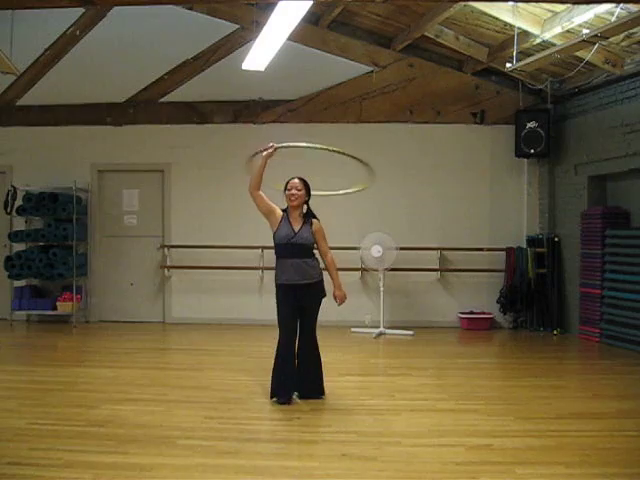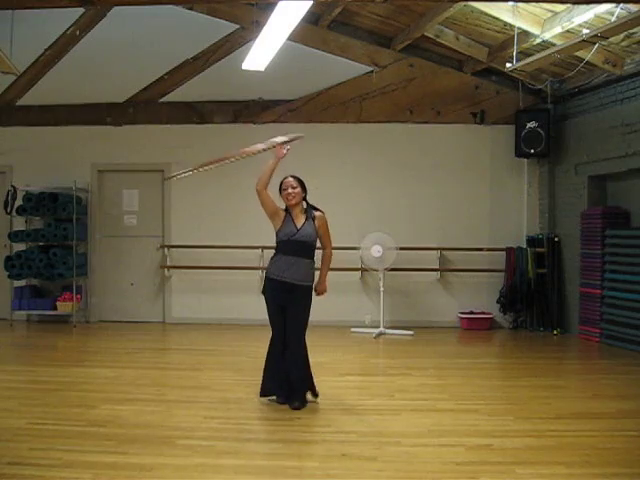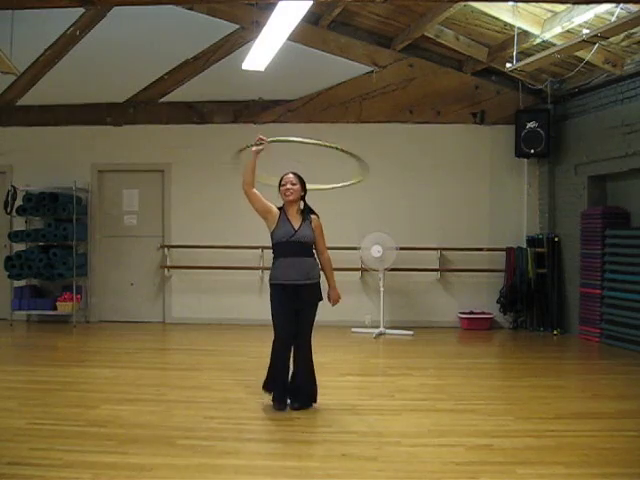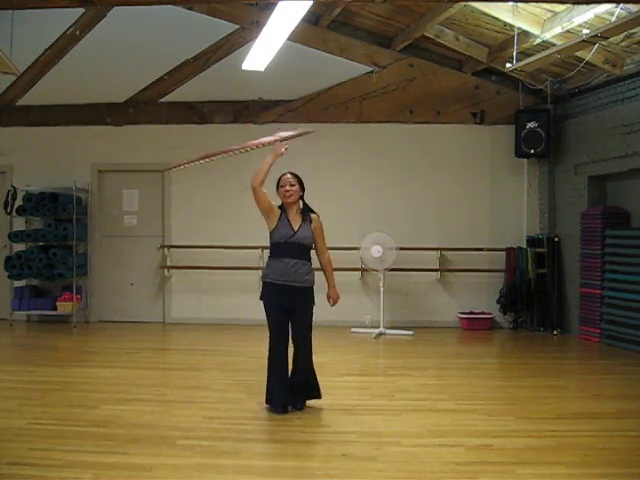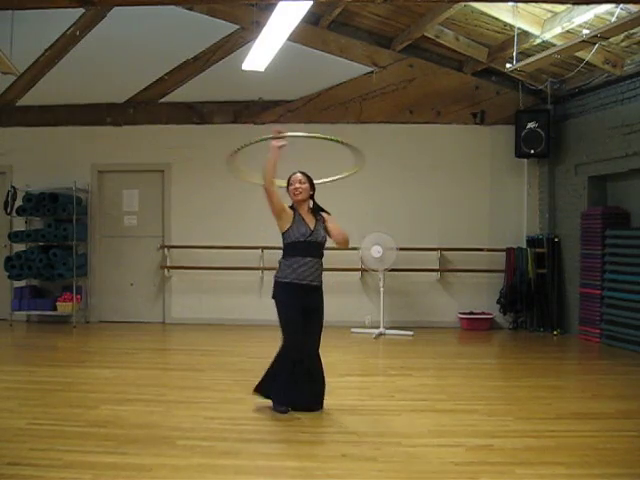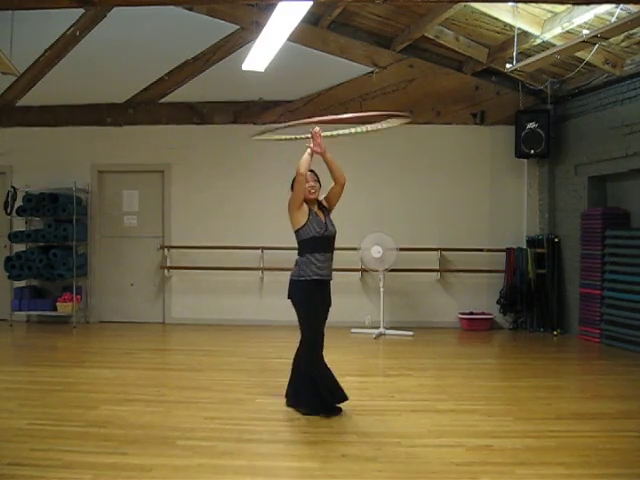
dt=0.4s
person 1, frame 1
left shoulder: (313, 223)
right shoulder: (276, 216)
left elbow: (326, 255)
right elbow: (253, 189)
left wrist: (337, 286)
right wrist: (264, 159)
left hip: (311, 285)
right hip: (285, 287)
left knee: (308, 336)
right knee: (287, 337)
left ankle: (309, 387)
right ankle: (284, 389)
person 1, frame 2
left shoulder: (317, 217)
right shoulder: (279, 216)
left elbow: (327, 249)
right elbow: (260, 188)
left wrist: (322, 279)
right wrist: (277, 158)
left hip: (302, 287)
right hip: (275, 283)
left knee: (296, 339)
right knee: (279, 337)
left ankle: (298, 392)
right ankle: (280, 388)
person 1, frame 3
left shoulder: (312, 220)
right shoulder: (272, 215)
left elbow: (323, 254)
right elbow: (247, 187)
left wrist: (332, 286)
right wrist: (255, 154)
left hip: (309, 287)
right hip: (281, 288)
left knee: (302, 341)
right knee: (282, 340)
left ankle: (301, 395)
right ankle: (279, 391)
person 1, frame 4
left shoulder: (313, 220)
right shoulder: (273, 215)
left elbow: (323, 254)
right elbow: (255, 185)
left wrist: (332, 285)
right wrist: (275, 154)
left hip: (302, 290)
right hip: (274, 287)
left knee: (303, 343)
right knee: (278, 342)
left ankle: (299, 393)
right ankle: (278, 399)
person 1, frame 5
left shoulder: (323, 217)
right shoulder: (285, 214)
left elbow: (342, 241)
right elbow: (268, 185)
left wrist: (341, 236)
right wrist: (274, 151)
left hip: (314, 290)
right hip: (288, 287)
left knee: (311, 347)
right knee: (293, 342)
left ankle: (306, 398)
right ankle: (279, 394)
person 1, frame 6
left shoulder: (325, 208)
right shoulder: (297, 209)
left elbow: (341, 181)
right elbow: (300, 173)
left wrist: (323, 152)
right wrist: (309, 149)
left hip: (322, 284)
right hip: (304, 284)
left knee: (310, 342)
right knee: (313, 343)
left ankle: (299, 397)
right ankle: (319, 401)
